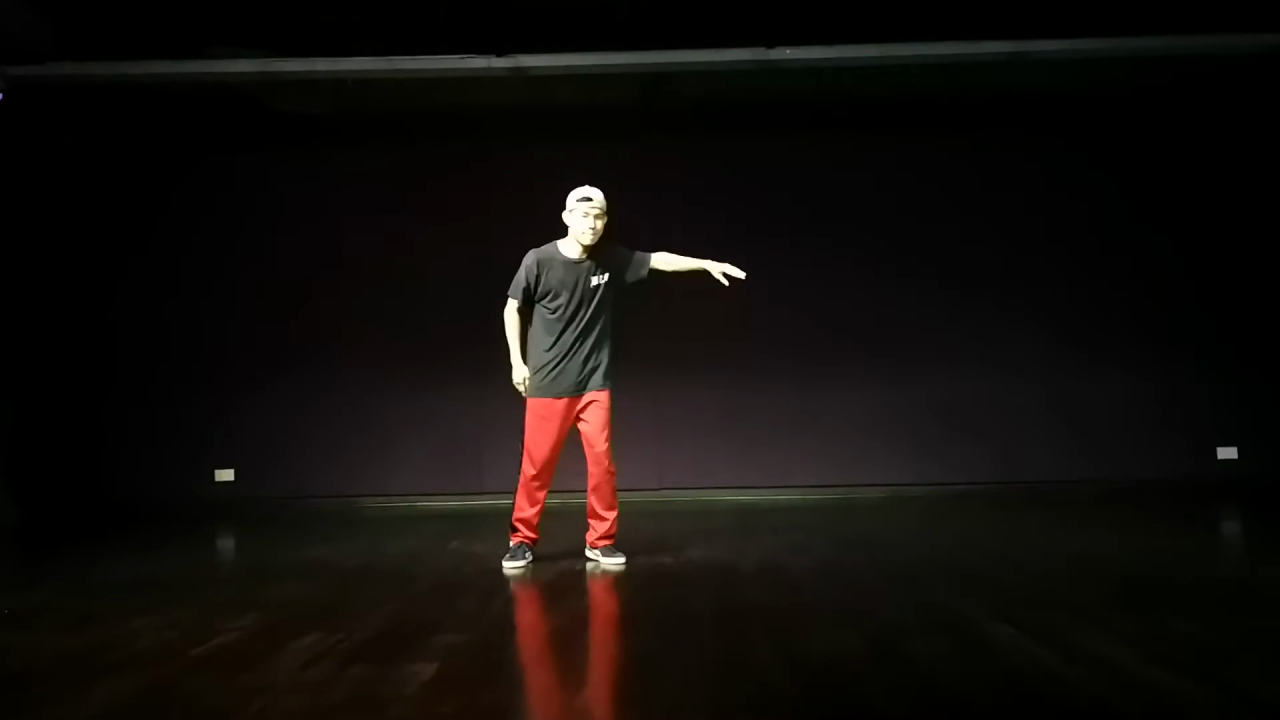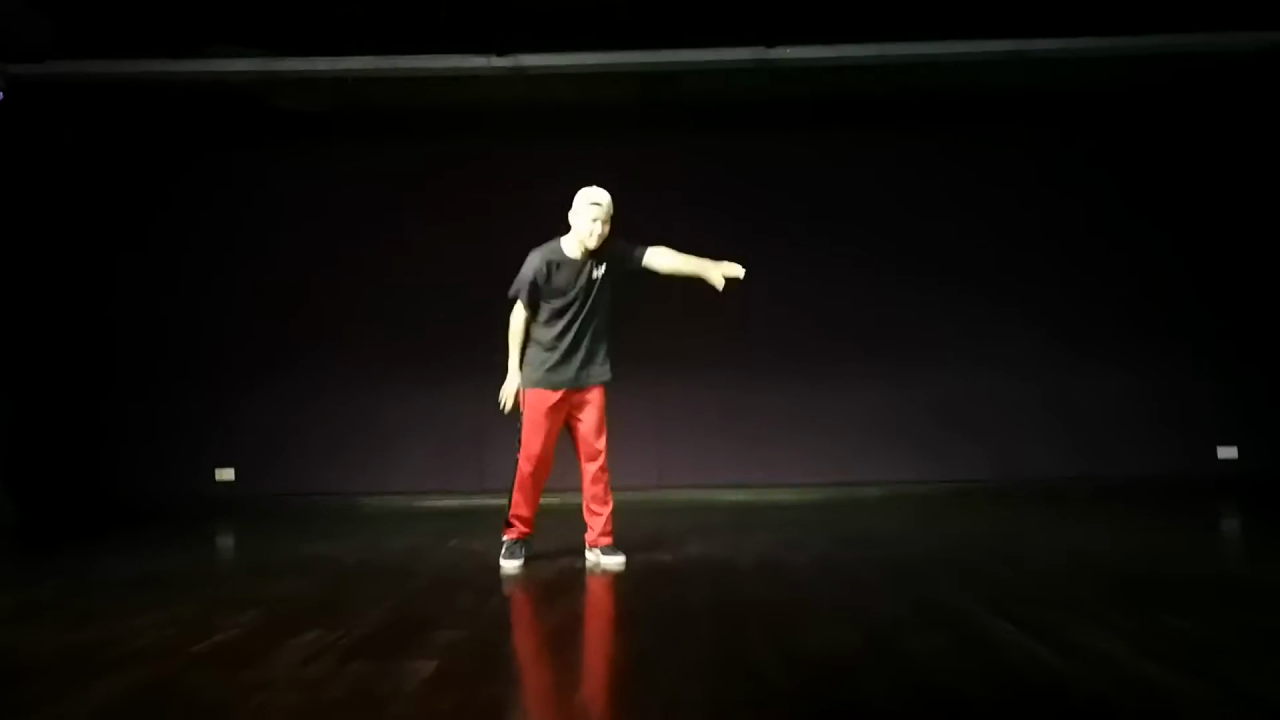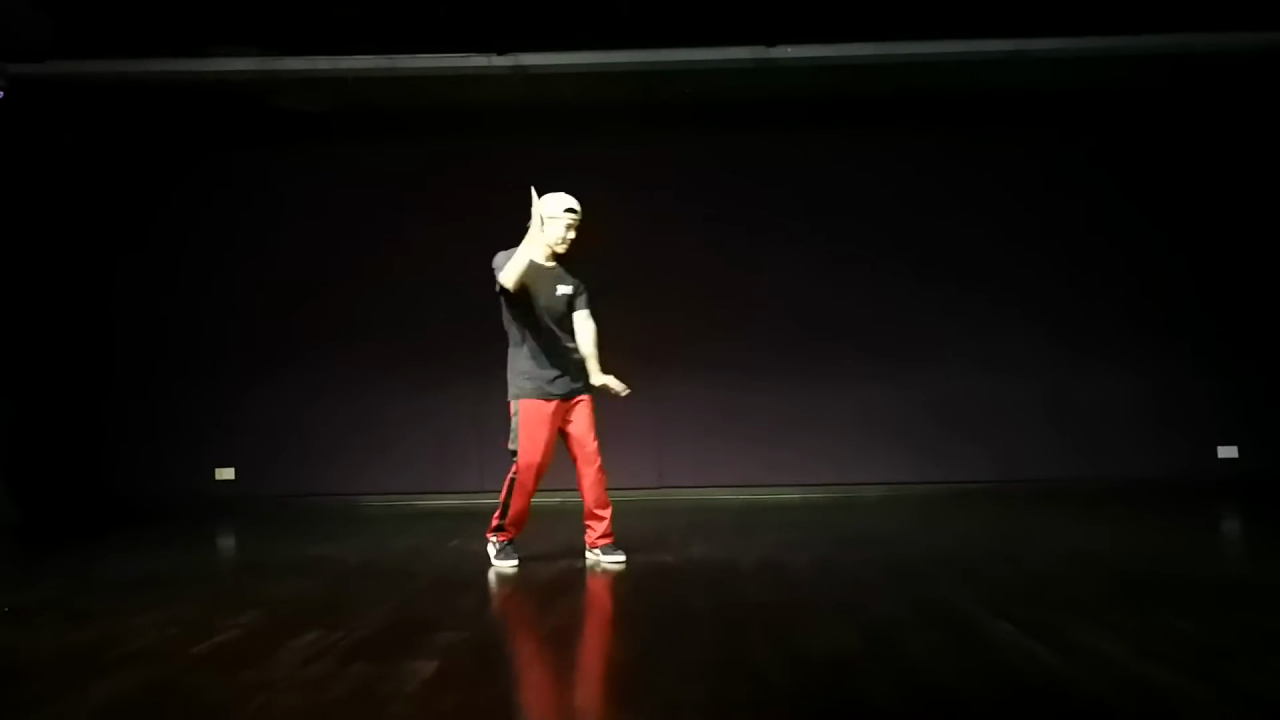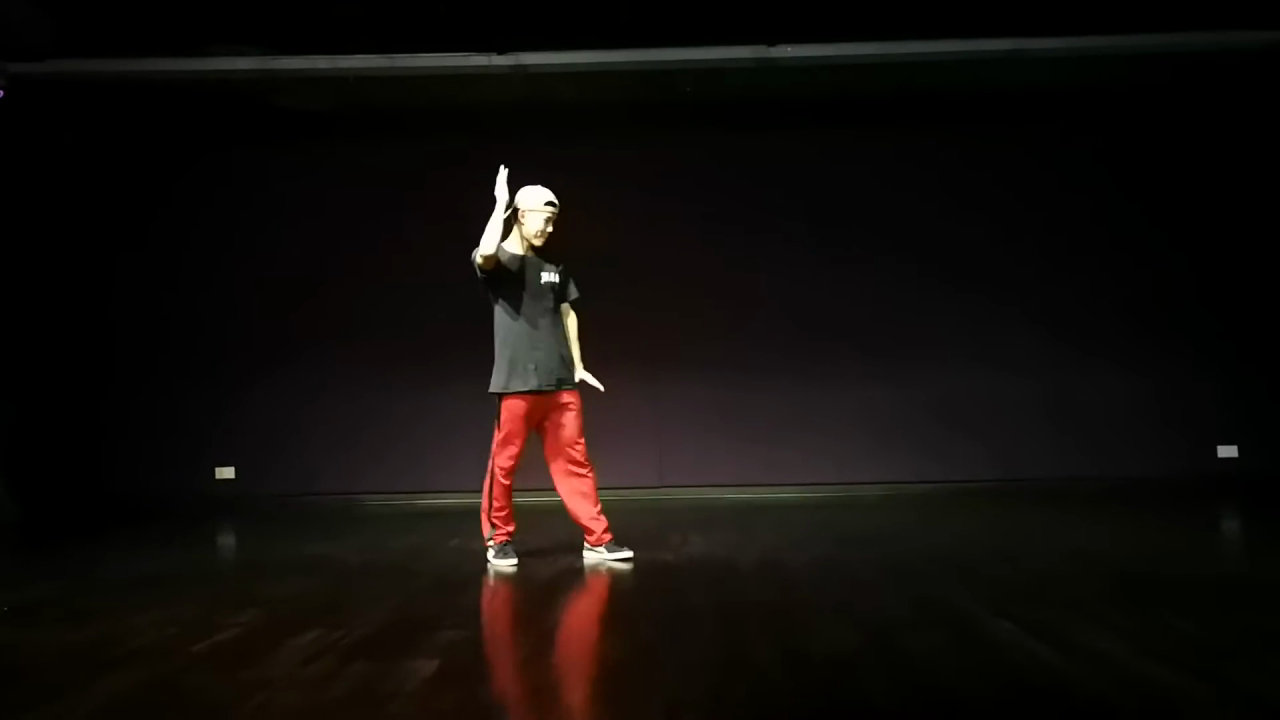
dt=0.3s
person 1, frame 1
left shoulder: (612, 259)
right shoulder: (539, 261)
left elbow: (658, 260)
right elbow: (512, 308)
left wrist: (707, 264)
right wrist: (517, 361)
left hip: (594, 383)
right hip: (547, 383)
left knee: (602, 462)
right knee: (537, 464)
left ankle: (601, 541)
right ankle: (522, 540)
person 1, frame 2
left shoulder: (610, 254)
right shoulder: (543, 260)
left elbow: (656, 256)
right elbow: (520, 313)
left wrist: (707, 267)
right wrist: (513, 369)
left hip: (589, 378)
right hip: (544, 377)
left knee: (595, 459)
right knee: (533, 459)
left ankle: (599, 540)
right ankle: (516, 535)
person 1, frame 3
left shoulder: (570, 277)
right shoulder: (509, 262)
left elbow: (584, 323)
right elbow: (511, 280)
left wrist: (595, 372)
right wrist: (535, 230)
left hip: (573, 387)
right hip: (531, 388)
left knee: (590, 462)
right knee: (529, 465)
left ankle: (599, 540)
right ankle: (501, 538)
person 1, frame 4
left shoulder: (552, 267)
right shoulder: (494, 261)
right elbow: (485, 253)
left wrist: (578, 365)
right wrist: (501, 205)
left hip: (560, 383)
right hip: (515, 382)
left knee: (574, 459)
right knee: (505, 461)
left ankle: (597, 538)
right ankle: (498, 538)
